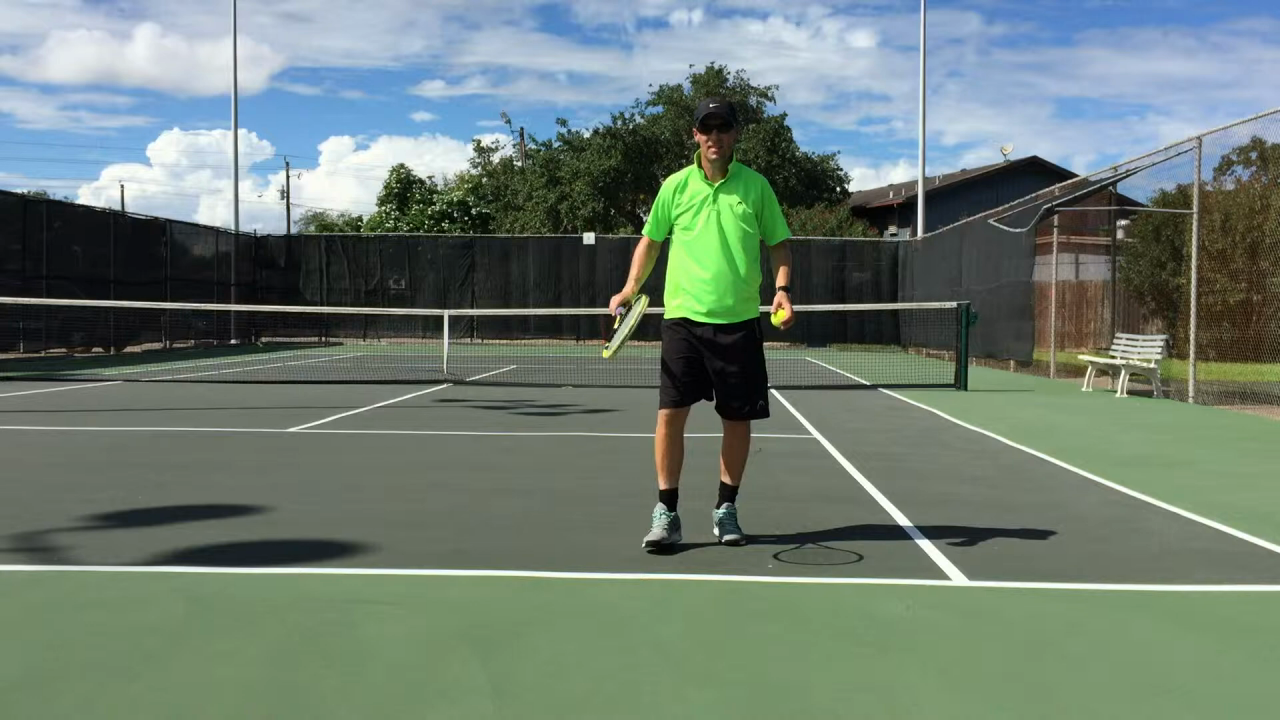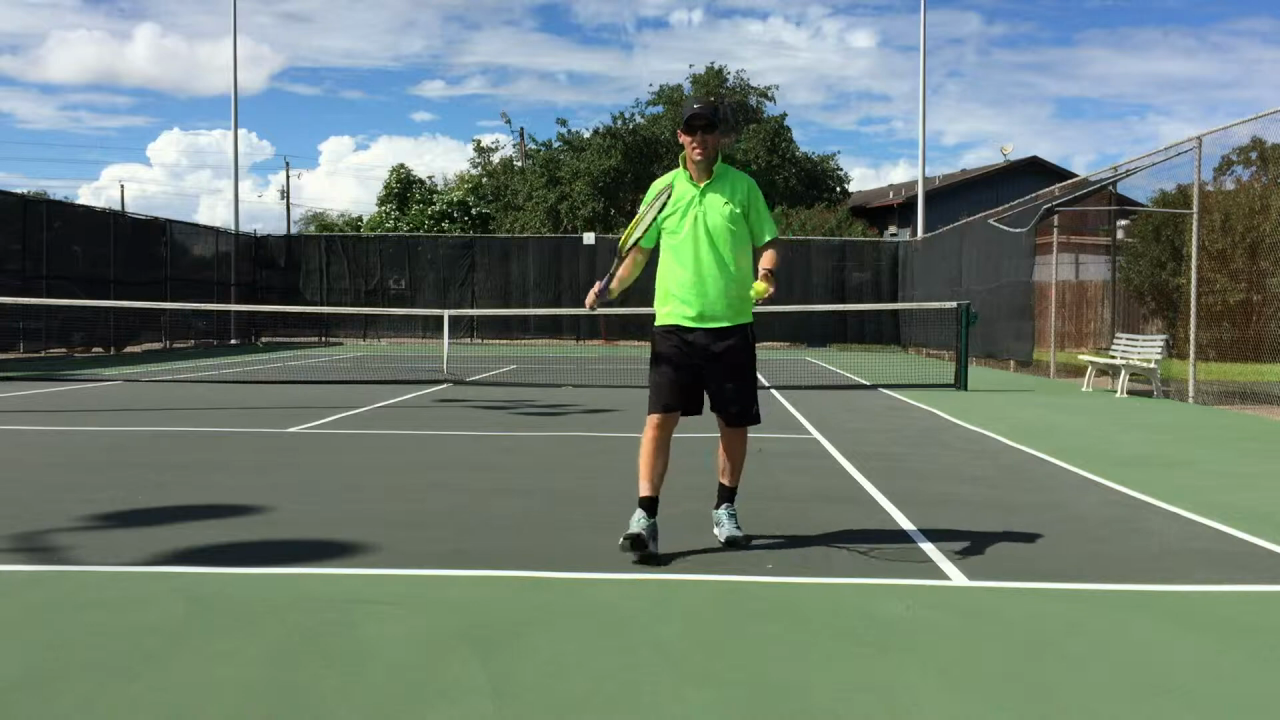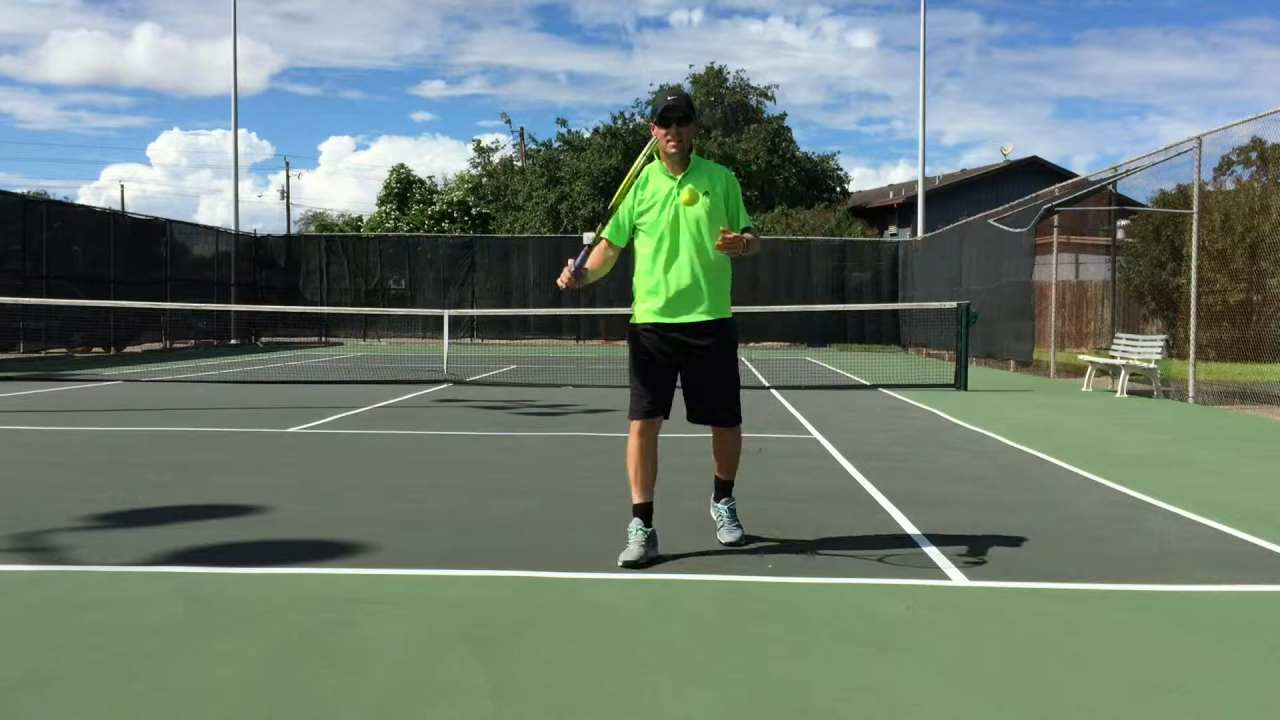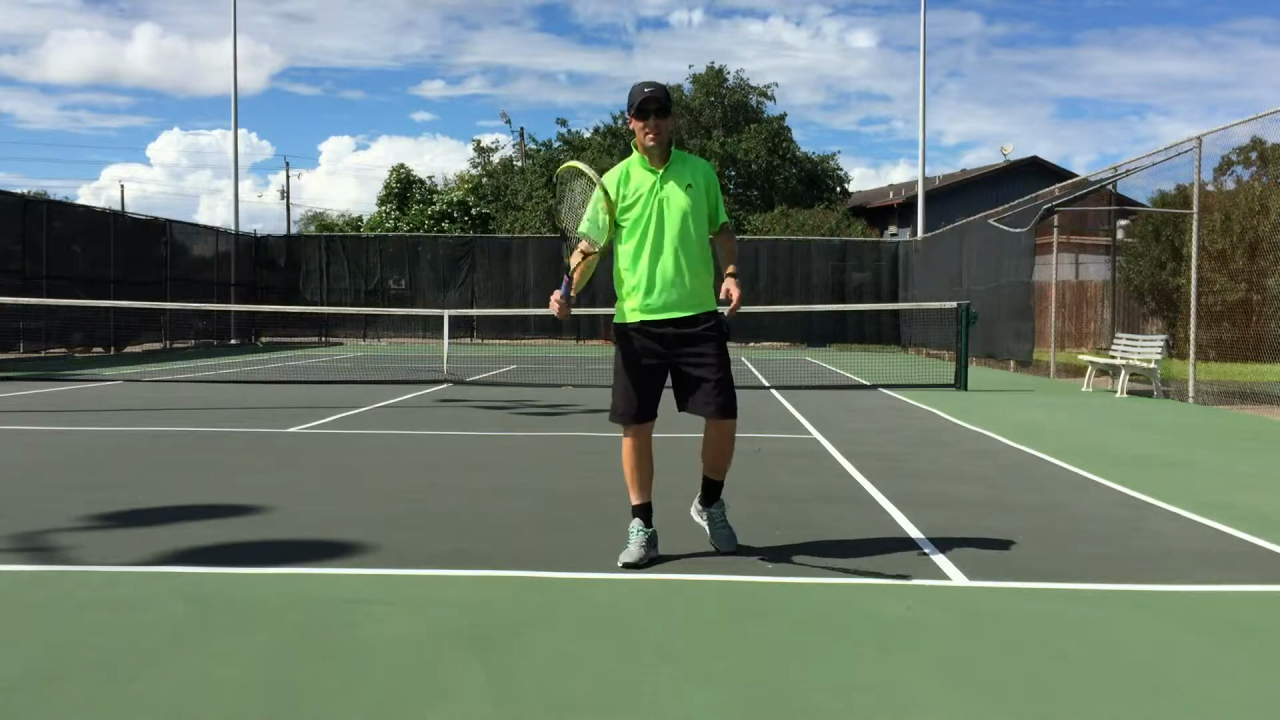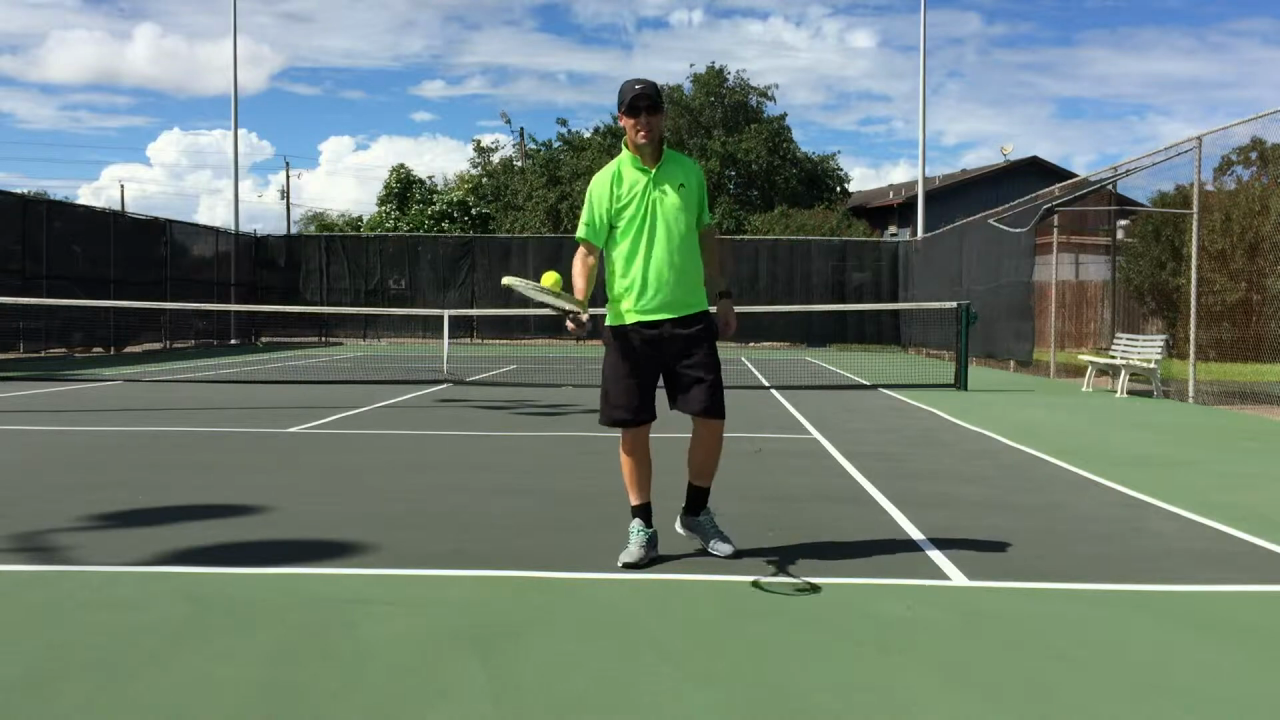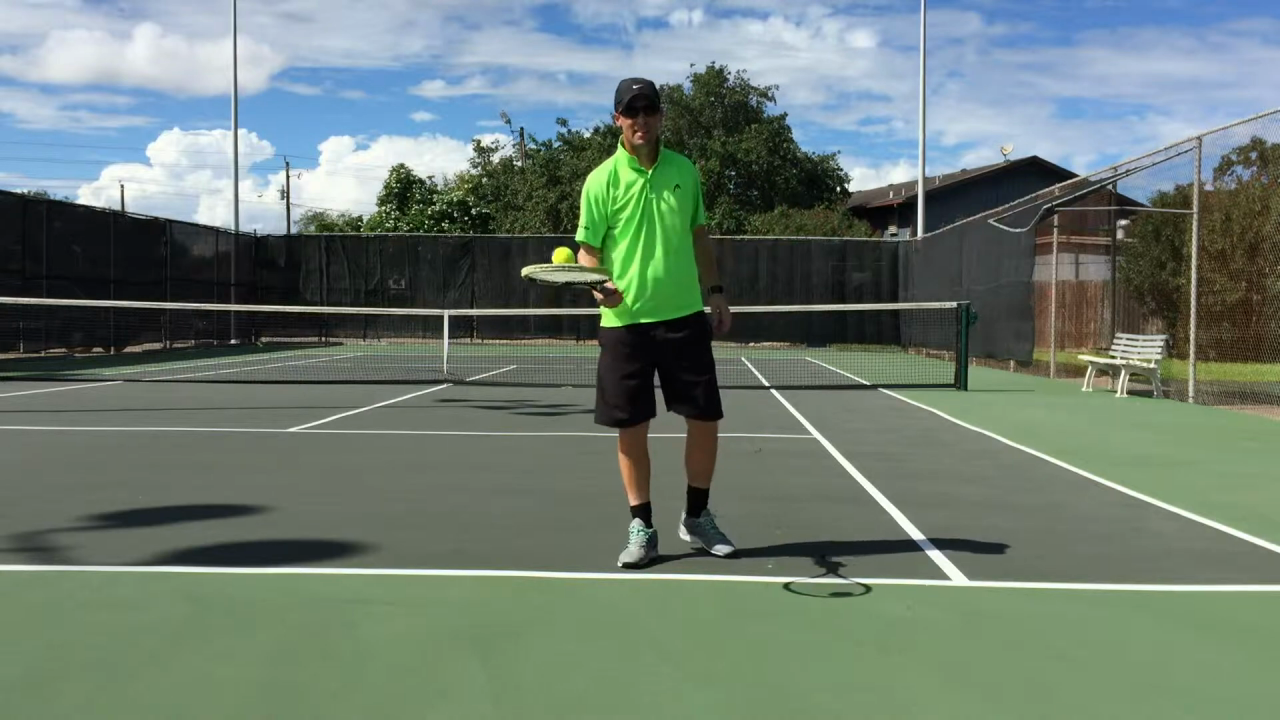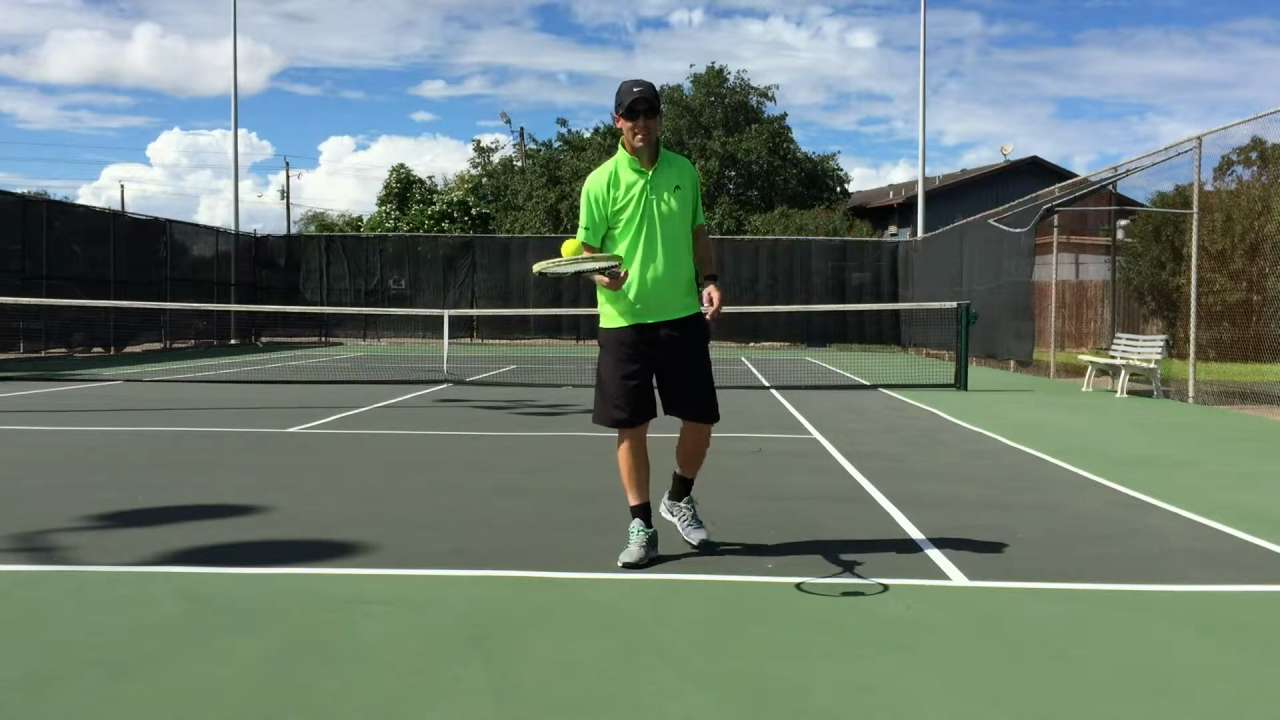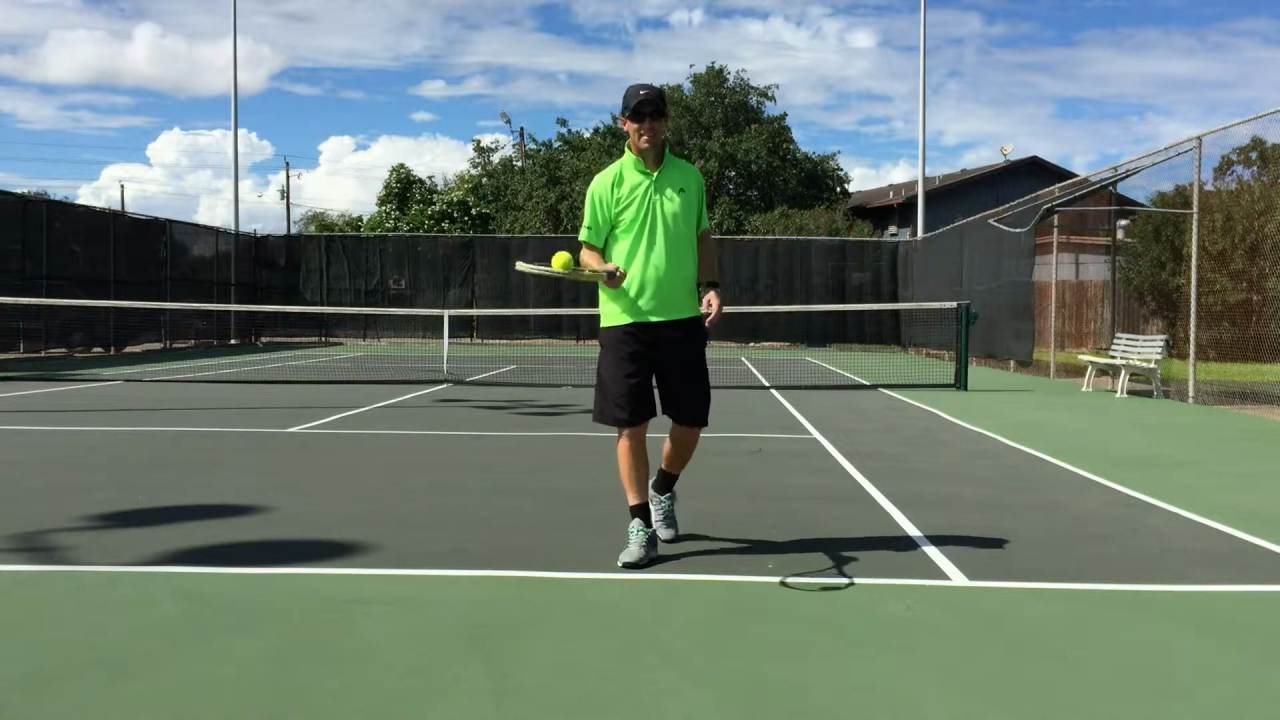
dt=0.2s
person 1, frame 1
left shoulder: (756, 186)
right shoulder: (675, 186)
left elbow: (778, 244)
right elbow: (650, 241)
left wrist: (781, 288)
right wrist: (631, 288)
left hip: (739, 321)
right hip: (684, 318)
left knee: (738, 419)
right knee: (671, 414)
left ankle: (726, 508)
right ankle: (667, 514)
person 1, frame 2
left shoulder: (744, 187)
right shoulder: (663, 189)
left elbow: (770, 244)
right elbow: (640, 249)
left wrist: (766, 273)
right wrist: (611, 288)
left hip: (731, 325)
right hip: (675, 323)
left knee: (735, 424)
right knee: (660, 418)
left ankle: (725, 508)
right ankle: (645, 520)
person 1, frame 3
left shoulder: (721, 179)
right shoulder: (637, 184)
left elbow: (749, 231)
right elbow: (610, 245)
left wrist: (740, 242)
right wrist: (582, 274)
left hip: (711, 321)
right hip: (652, 321)
left knee: (726, 423)
right knee: (644, 422)
left ankle: (722, 500)
right ankle: (641, 529)
person 1, frame 4
left shoulder: (701, 172)
right shoulder: (616, 180)
left elbow: (721, 231)
left wrist: (729, 274)
right wrist: (570, 290)
left hip: (699, 316)
right hip: (638, 319)
left knee: (722, 417)
right knee: (636, 425)
left ankle: (710, 503)
right ankle: (642, 530)
person 1, frame 5
left shoulder: (690, 171)
right shoulder: (606, 180)
right elbow: (587, 250)
left wrist: (722, 294)
right wrist: (581, 300)
left hip: (691, 317)
right hip: (630, 322)
left knee: (710, 417)
right knee: (633, 426)
left ankle: (696, 514)
right ankle: (642, 530)
person 1, frame 6
left shoulder: (685, 170)
right shoulder: (601, 180)
right elbow: (588, 250)
left wrist: (713, 289)
right wrist: (599, 285)
left hip: (685, 317)
right hip: (625, 322)
left knee: (705, 419)
right knee: (631, 426)
left ankle: (697, 518)
right ankle: (642, 529)
person 1, frame 7
left shoulder: (685, 172)
right shoulder: (601, 181)
right elbow: (588, 249)
left wrist: (709, 279)
right wrist: (602, 275)
left hip: (683, 317)
right hip: (625, 322)
left knee: (701, 419)
right knee: (631, 427)
left ankle: (680, 499)
right ankle: (641, 528)
person 1, frame 8
left shoulder: (690, 176)
right shoulder: (607, 183)
right elbow: (588, 251)
left wrist: (710, 285)
right wrist: (600, 272)
left hip: (682, 319)
right hip: (626, 321)
left knee: (690, 424)
right knee: (631, 426)
left ankle: (662, 492)
right ankle: (640, 528)
